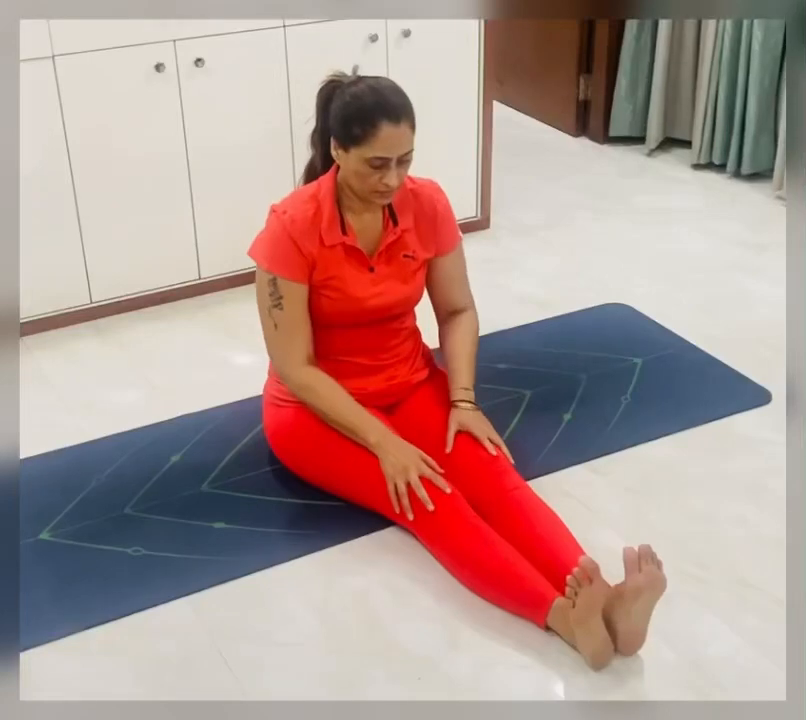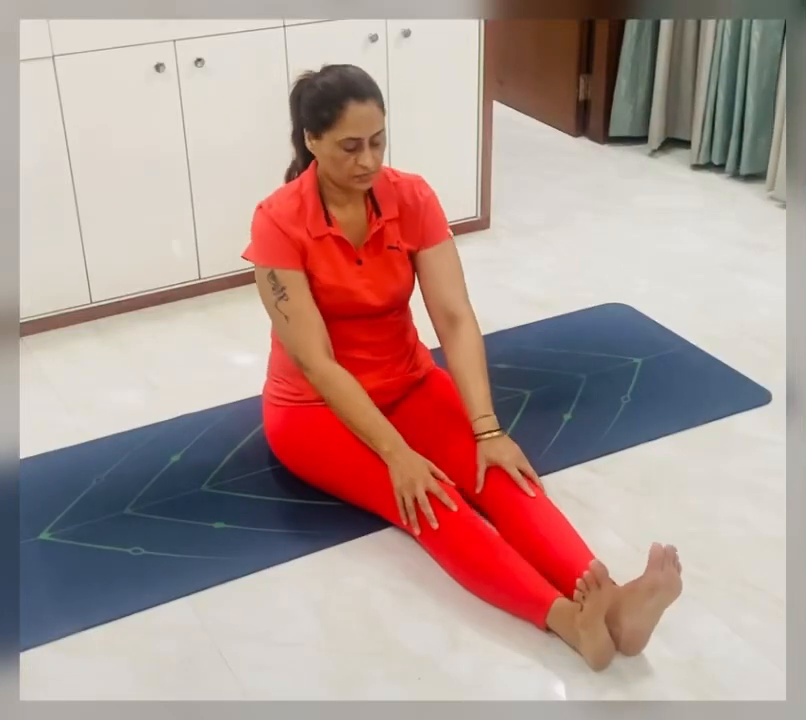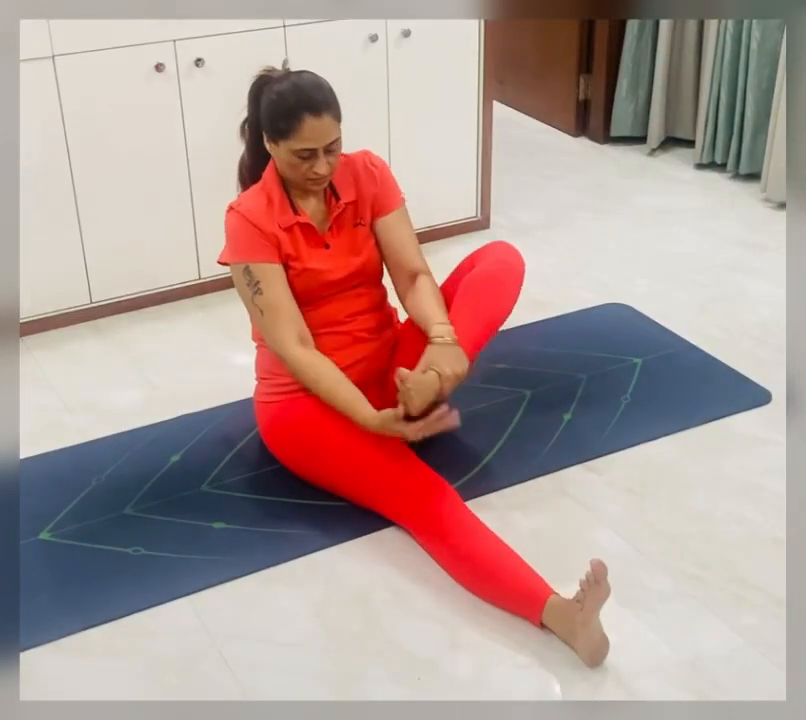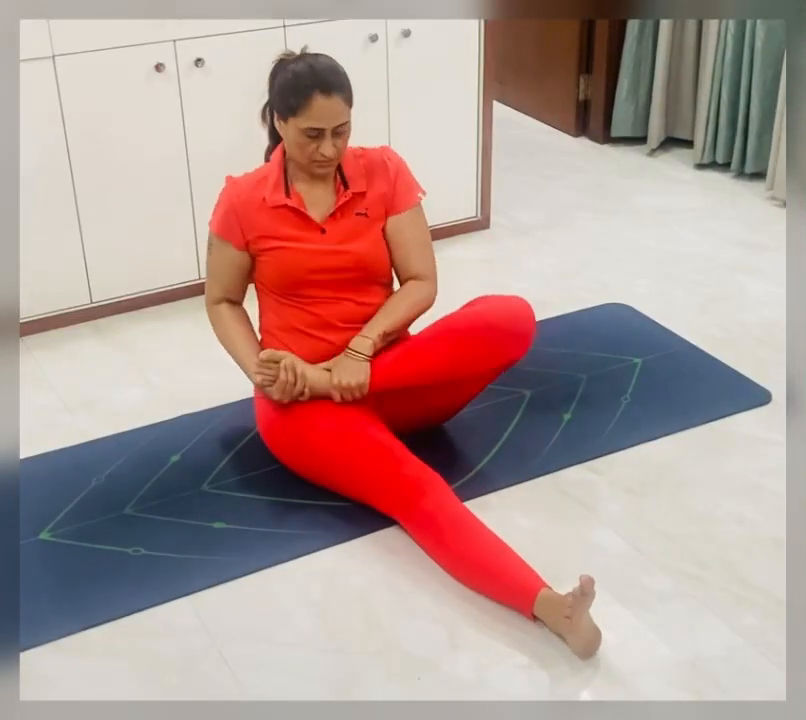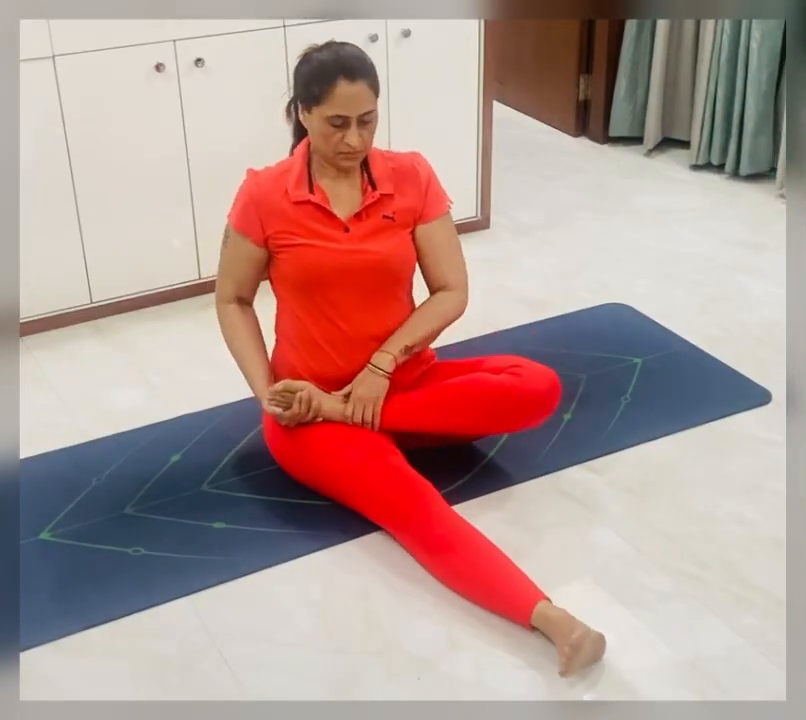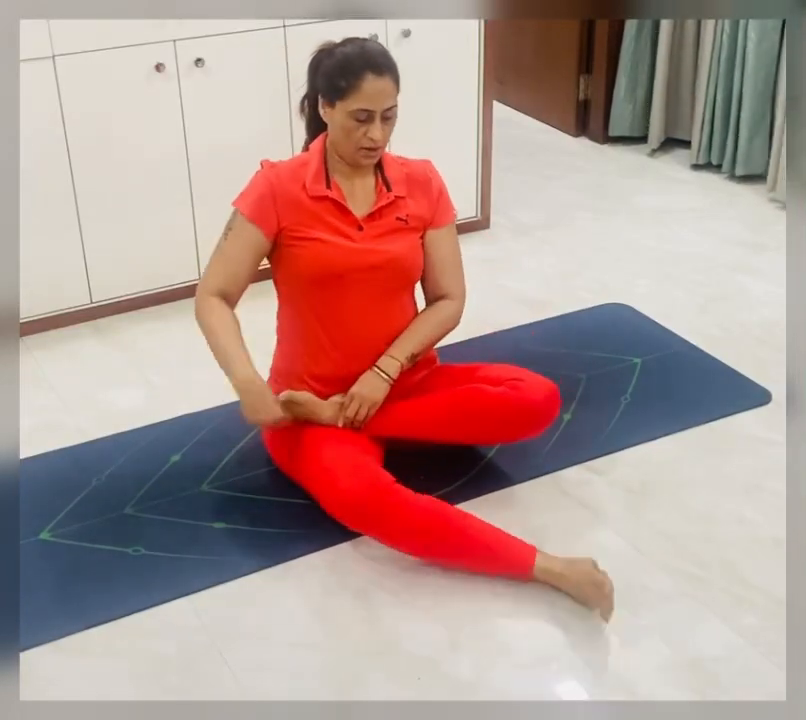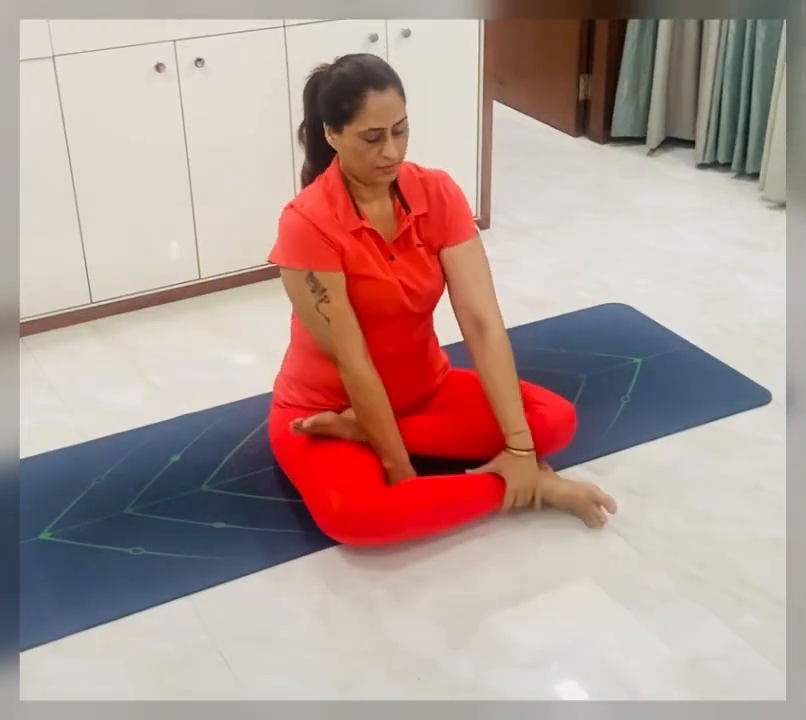
dt=0.7s
person 1, frame 1
left shoulder: (427, 203)
right shoulder: (291, 226)
left elbow: (457, 310)
right elbow: (294, 367)
left wrist: (462, 399)
right wrist: (384, 443)
left hip: (410, 384)
right hip: (315, 409)
left knee: (491, 474)
right knee: (431, 501)
left ankle: (603, 599)
right ankle: (564, 616)
person 1, frame 2
left shoulder: (412, 197)
right shoulder: (279, 222)
left elbow: (455, 318)
right elbow: (315, 362)
left wrist: (488, 431)
right wrist: (395, 454)
left hip: (407, 383)
right hip: (313, 408)
left knee: (498, 476)
right knee: (430, 503)
left ankle: (607, 598)
right ankle: (565, 619)
person 1, frame 3
left shoulder: (368, 174)
right shoulder: (251, 222)
left elbow: (415, 275)
right elbow: (293, 350)
left wrist: (445, 346)
right wrist: (376, 417)
left hip: (394, 370)
right hip: (307, 397)
left knee: (501, 259)
right knee: (425, 498)
left ankle: (419, 386)
right ankle: (554, 611)
person 1, frame 4
left shoulder: (384, 171)
right shoulder: (243, 201)
left elbow: (421, 283)
right elbow: (221, 301)
left wrist: (359, 353)
right wrist: (260, 372)
left hip: (392, 373)
right hip: (306, 401)
left knee: (511, 321)
right knee: (417, 493)
left ankle: (348, 379)
person 1, frame 5
left shoulder: (412, 177)
right shoulder: (264, 194)
left elbow: (453, 292)
right elbow: (231, 300)
left wrist: (384, 363)
right wrist: (266, 391)
left hip: (406, 380)
right hip: (312, 406)
left knee: (537, 389)
right knee: (414, 507)
left ankle: (341, 412)
person 1, frame 6
left shoulder: (422, 183)
right shoulder: (277, 188)
left elbow: (449, 300)
right elbow: (212, 298)
left wrist: (384, 374)
right wrist: (247, 383)
left hip: (406, 383)
right hip: (313, 399)
left knee: (536, 402)
right knee: (361, 495)
left ankle: (341, 419)
right ankle: (548, 568)
person 1, frame 7
left shoulder: (438, 193)
right shoulder: (308, 224)
left elbow: (483, 320)
right elbow: (352, 361)
left wrist: (519, 443)
right wrist: (398, 466)
left hip: (423, 388)
right hip: (323, 405)
left knee: (554, 421)
right knee: (352, 514)
left ankle: (363, 433)
right ankle: (516, 491)
